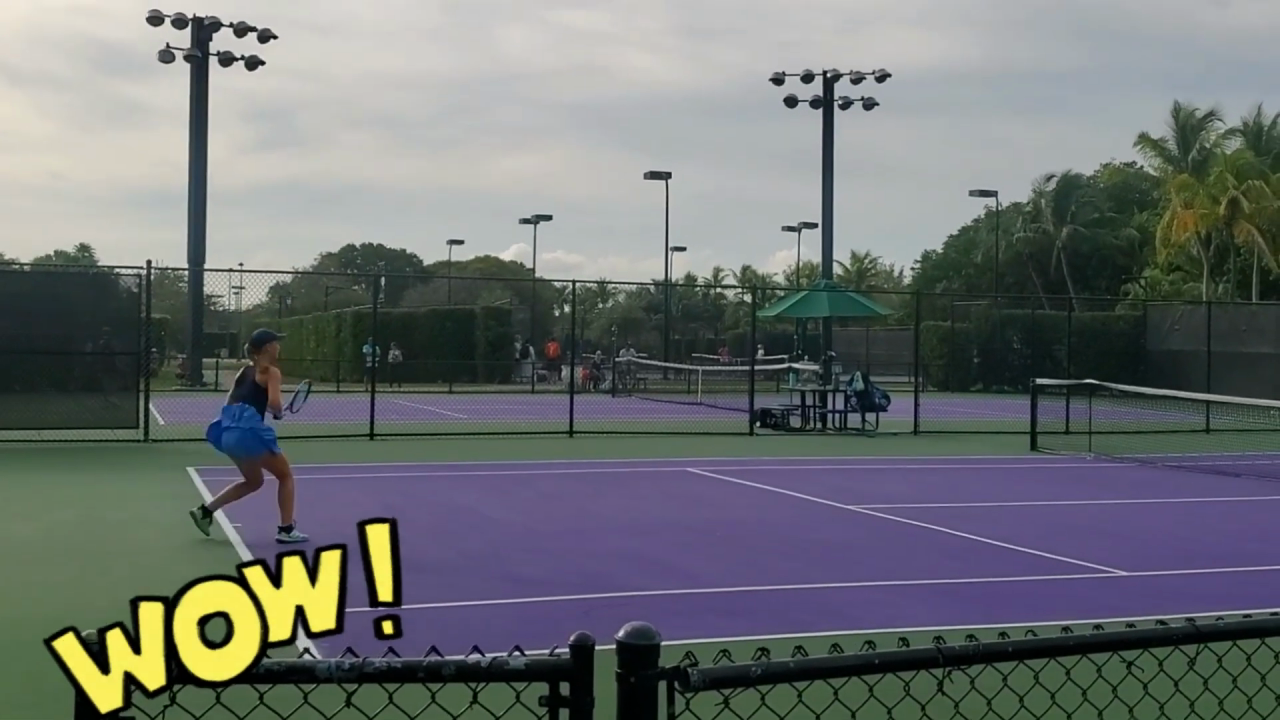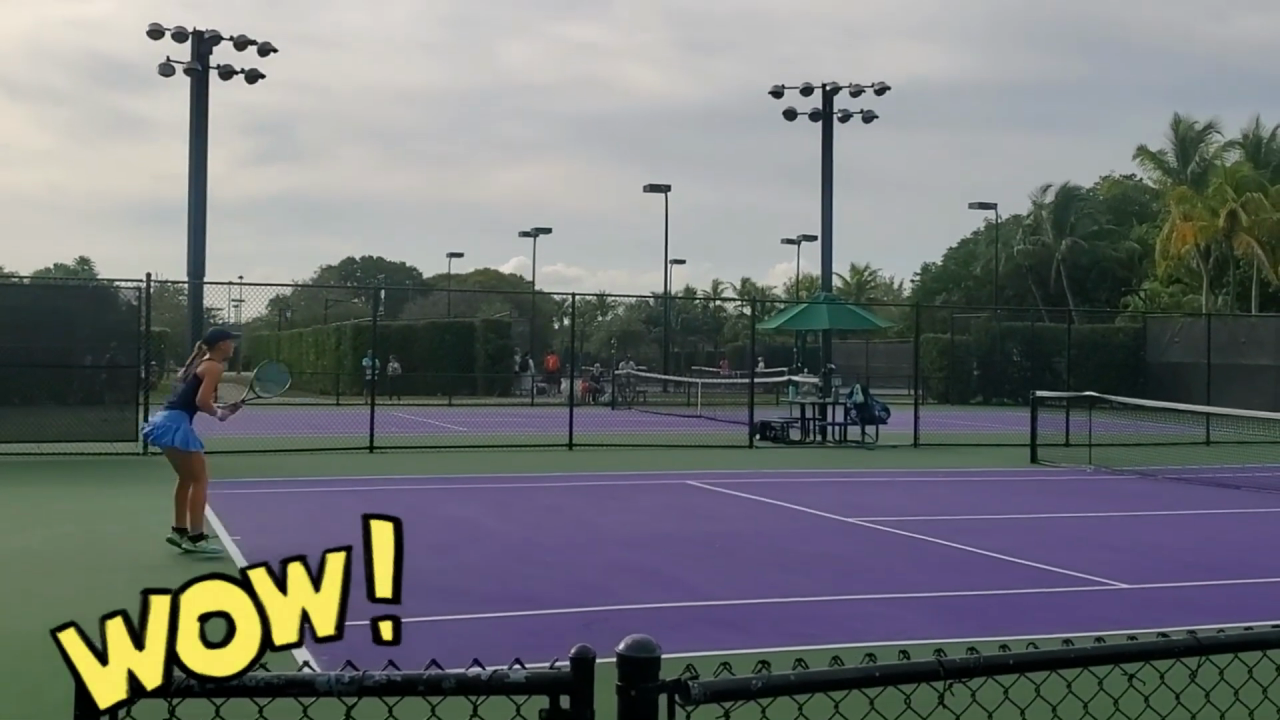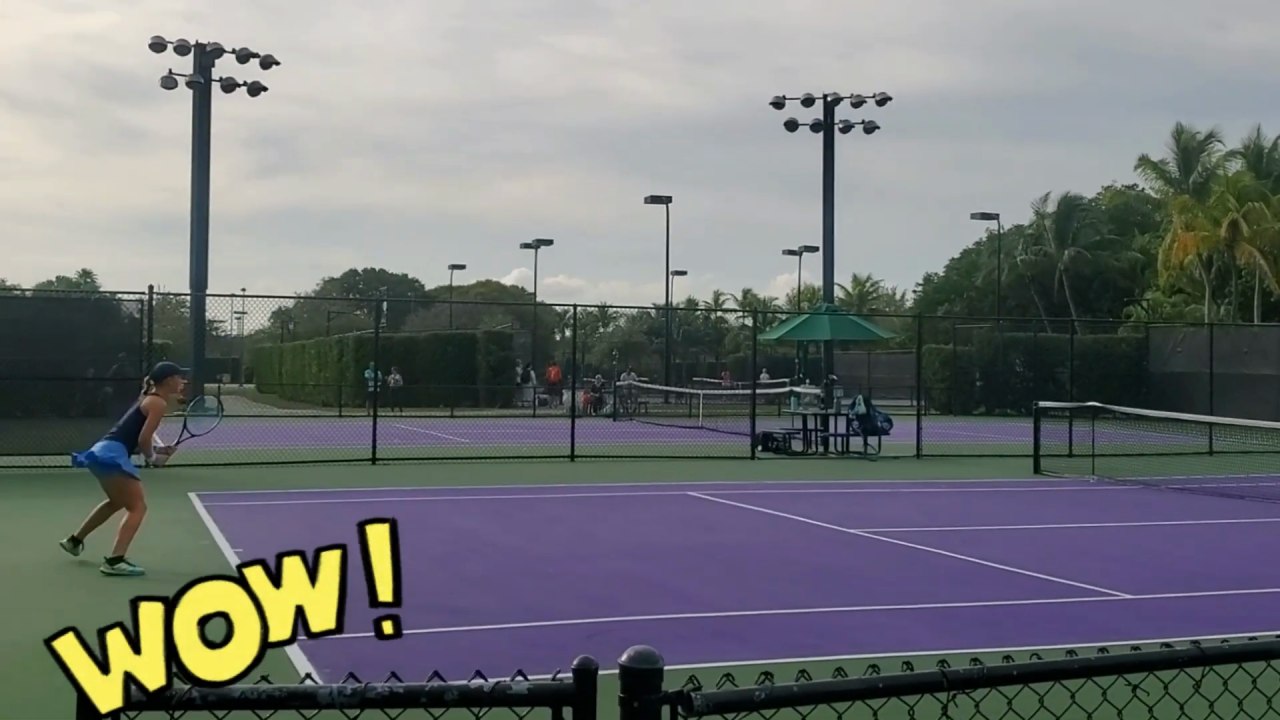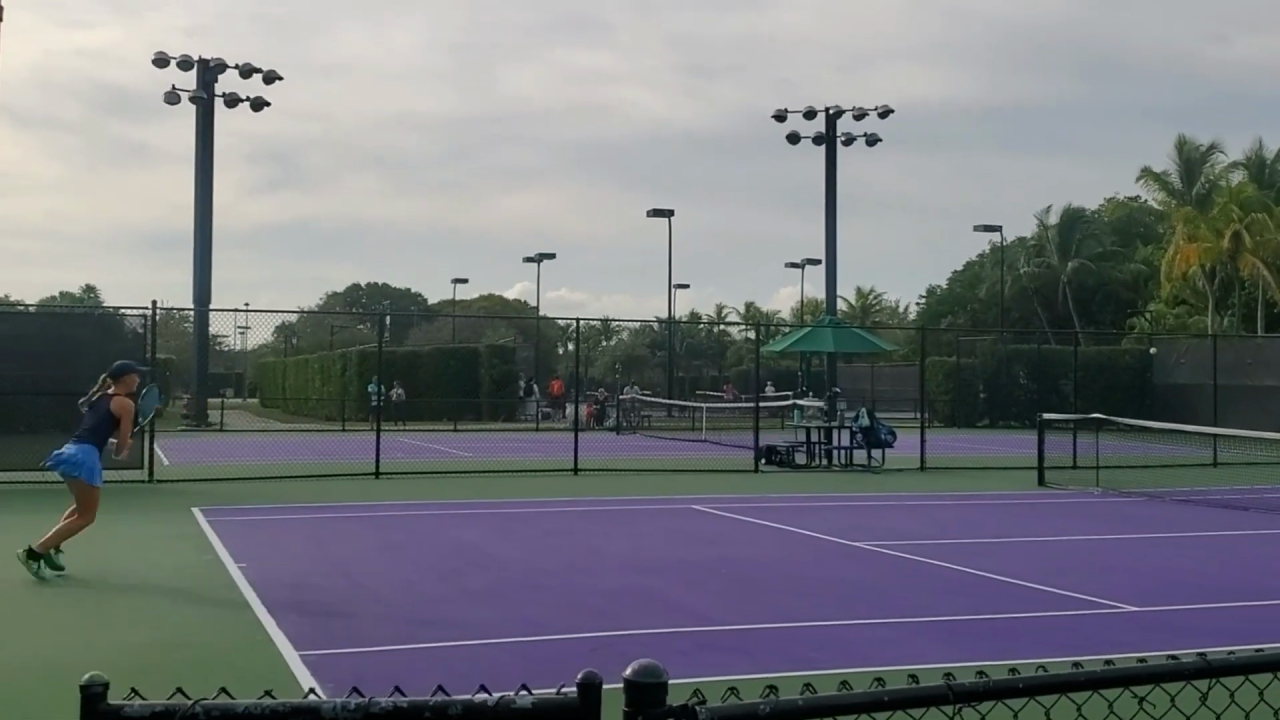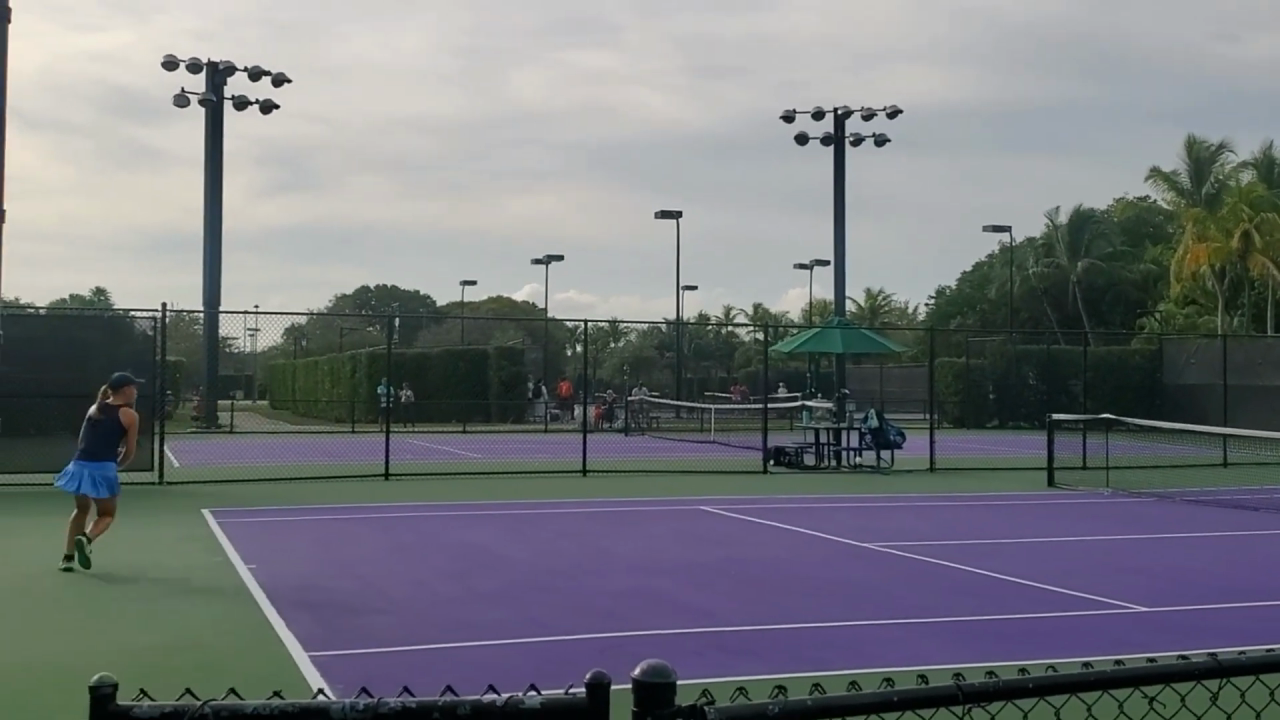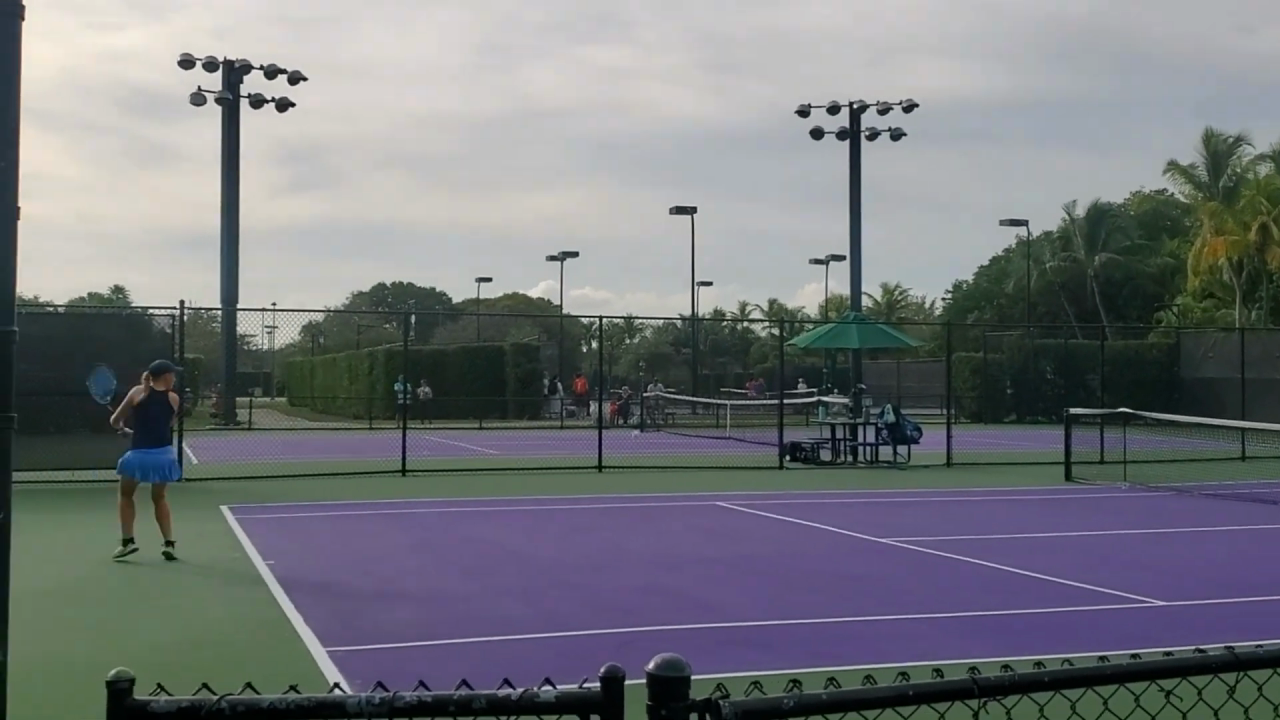
dt=0.3s
person 1, frame 1
left shoulder: (244, 372)
right shoulder: (271, 371)
right elbow: (275, 404)
right wrist: (277, 413)
left hip: (228, 433)
right hip: (249, 432)
left knee: (254, 482)
right knee: (286, 476)
left ankle: (205, 510)
right ankle: (286, 529)
person 1, frame 2
left shoulder: (199, 365)
right shoulder: (214, 367)
right elbow: (202, 401)
left wrist: (223, 409)
right wrist: (218, 413)
left hip: (165, 421)
right hip: (175, 425)
left knee: (187, 479)
right knee: (199, 481)
left ankle: (180, 531)
right ankle: (196, 538)
person 1, frame 3
left shoulder: (148, 400)
right shoulder: (159, 403)
right elbow: (143, 441)
left wrist: (161, 448)
right wrist: (152, 456)
left hip: (106, 452)
right hip: (111, 455)
left knee: (117, 501)
right knee: (137, 508)
left ankle: (74, 541)
right ankle: (115, 561)
person 1, frame 4
left shoulder: (98, 397)
right shoulder: (126, 404)
right elbow: (123, 442)
left wrist: (112, 443)
right wrist: (119, 452)
left hip: (72, 451)
right hip: (85, 457)
left knee: (82, 508)
right knee: (85, 516)
left ankle: (53, 550)
right ankle: (34, 552)
person 1, frame 5
left shoulder: (94, 409)
right shoulder: (130, 415)
left elbow: (81, 441)
right elbow: (129, 452)
right wrist: (118, 464)
left hip: (79, 467)
right hip: (103, 470)
left knee: (81, 511)
right knee: (106, 515)
left ankle: (68, 558)
right ankle: (86, 538)
person 1, frame 6
left shoulder: (137, 392)
right shoulder: (174, 399)
left elbow: (114, 421)
left wrist: (122, 428)
left hip: (139, 455)
right hip: (164, 455)
left knee: (125, 496)
right knee: (159, 498)
left ankle: (128, 542)
right ankle: (169, 543)
